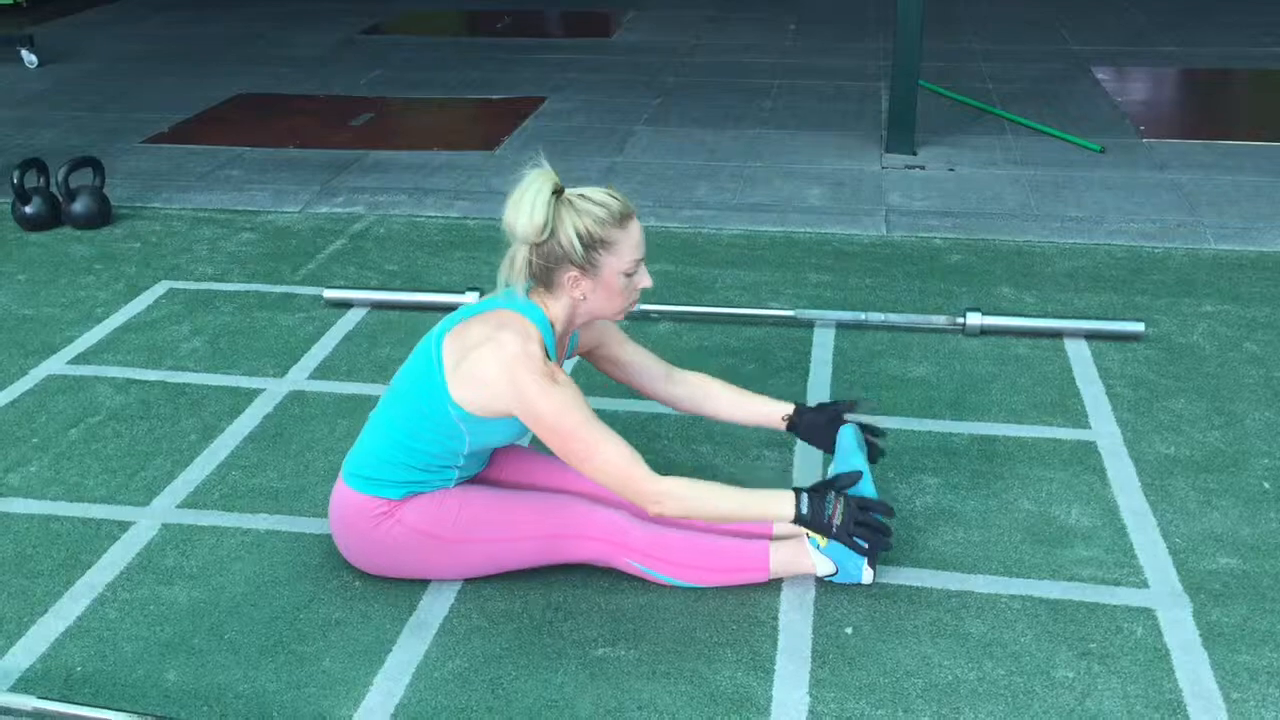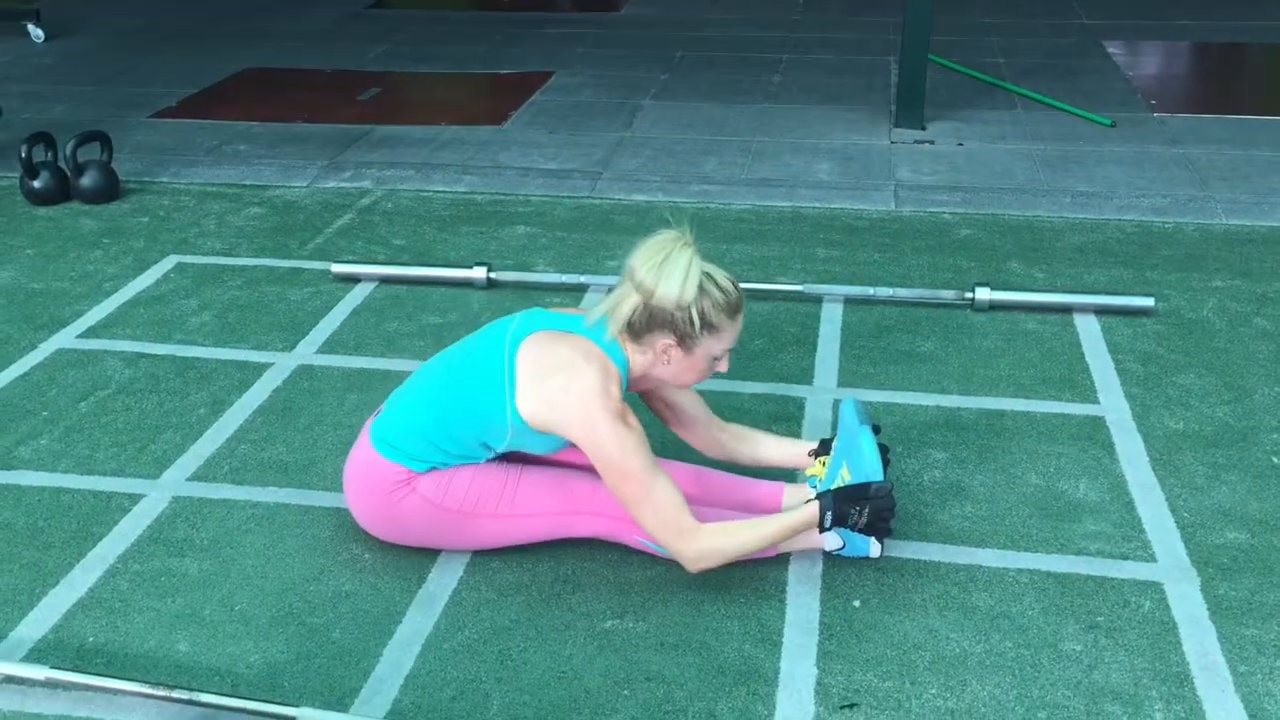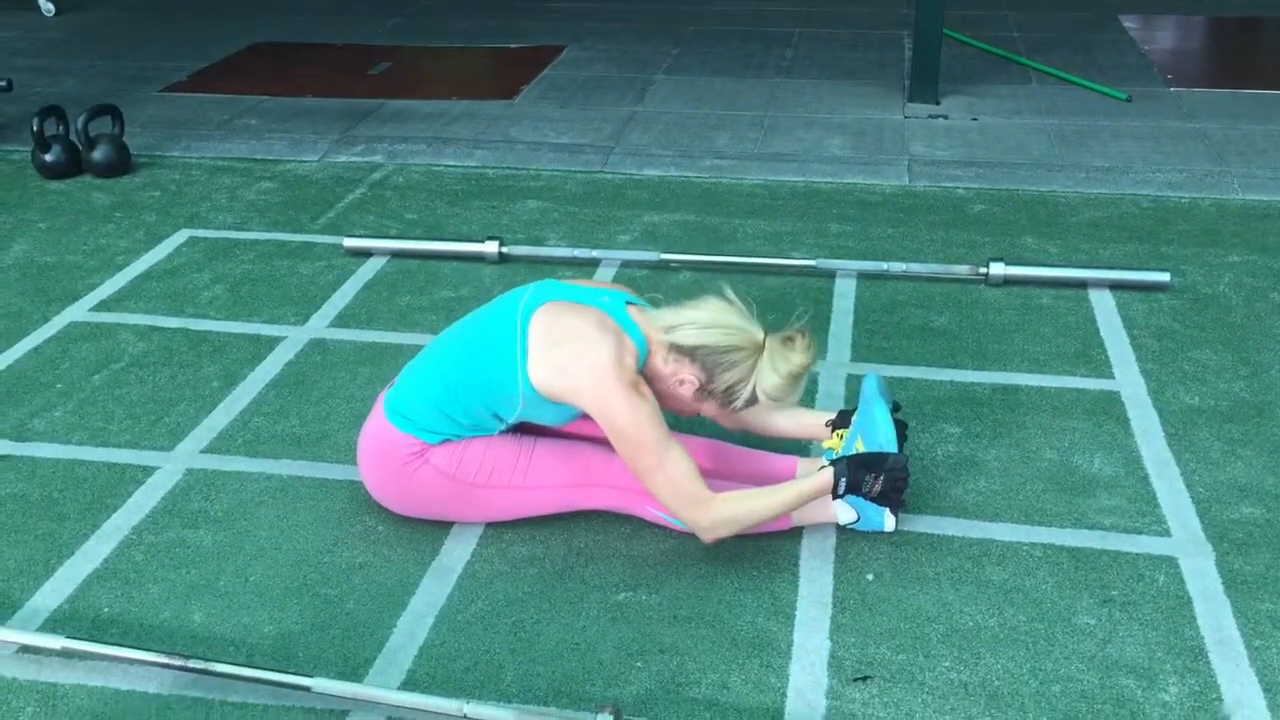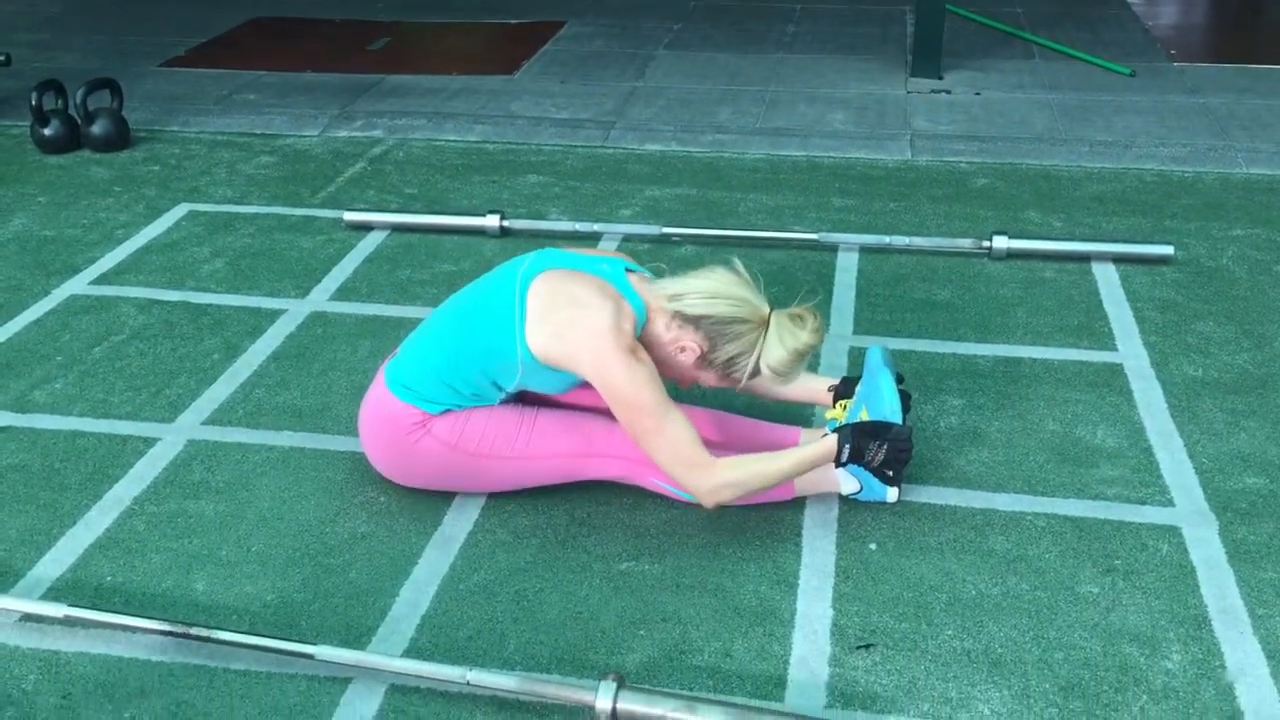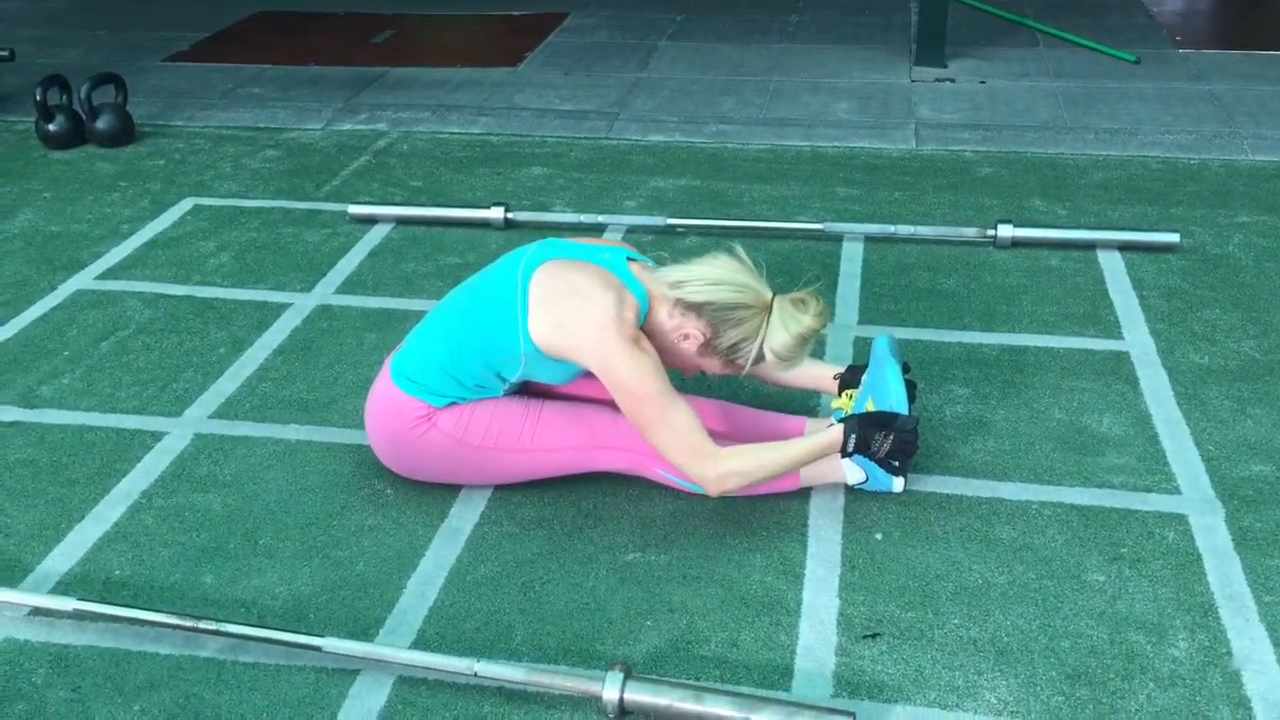
dt=1s
person 1, frame 1
left shoulder: (564, 316)
right shoulder: (519, 364)
left elbow: (675, 383)
right elbow: (653, 495)
left wrist: (795, 416)
right wrist: (799, 506)
right hip: (384, 517)
left knee: (606, 494)
right knee: (597, 530)
left ankle: (800, 531)
right ankle: (814, 555)
person 1, frame 2
left shoulder: (616, 340)
right shoulder: (594, 397)
left elbow: (716, 437)
right elbow: (692, 548)
left wrist: (816, 454)
right wrist: (821, 515)
left hip: (418, 437)
right hip: (395, 486)
left knee: (637, 478)
right knee: (608, 508)
left ankle: (808, 493)
person 1, frame 3
left shoulder: (633, 317)
right shoulder: (611, 376)
left elbow: (733, 412)
right elbow: (705, 518)
left wrist: (833, 425)
right wrist: (833, 481)
left hip: (431, 407)
right hip: (408, 458)
left knee: (652, 451)
right knee: (620, 481)
person 1, frame 4
left shoulder: (631, 285)
right shoulder: (610, 345)
left elbow: (731, 367)
right elbow: (706, 483)
left wrist: (833, 391)
right wrist: (837, 449)
left hip: (437, 376)
right hip: (410, 427)
left knee: (657, 419)
right knee: (620, 451)
left ankle: (819, 439)
person 1, frame 5
left shoulder: (632, 272)
right shoulder: (613, 335)
left elbow: (738, 350)
right elbow: (712, 472)
left wrist: (839, 379)
right wrist: (844, 437)
left hip: (441, 368)
right hip: (416, 421)
left knee: (661, 410)
right knee: (623, 441)
left ankle: (828, 431)
